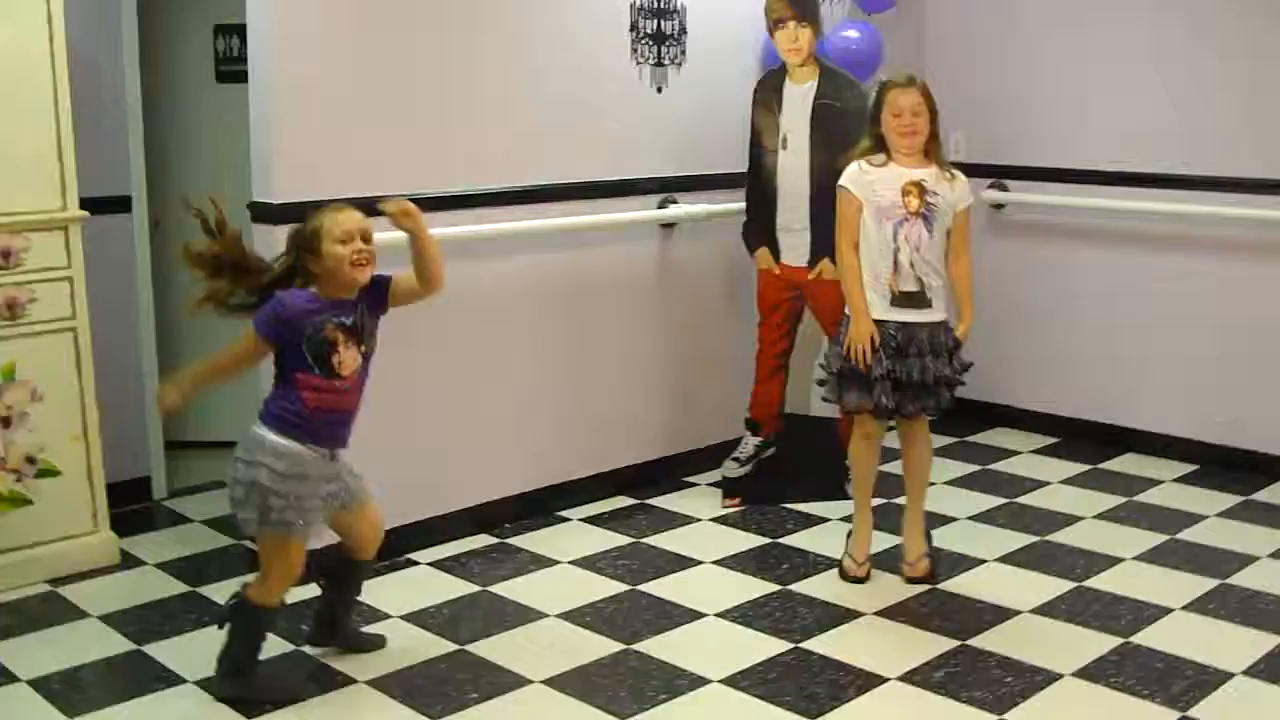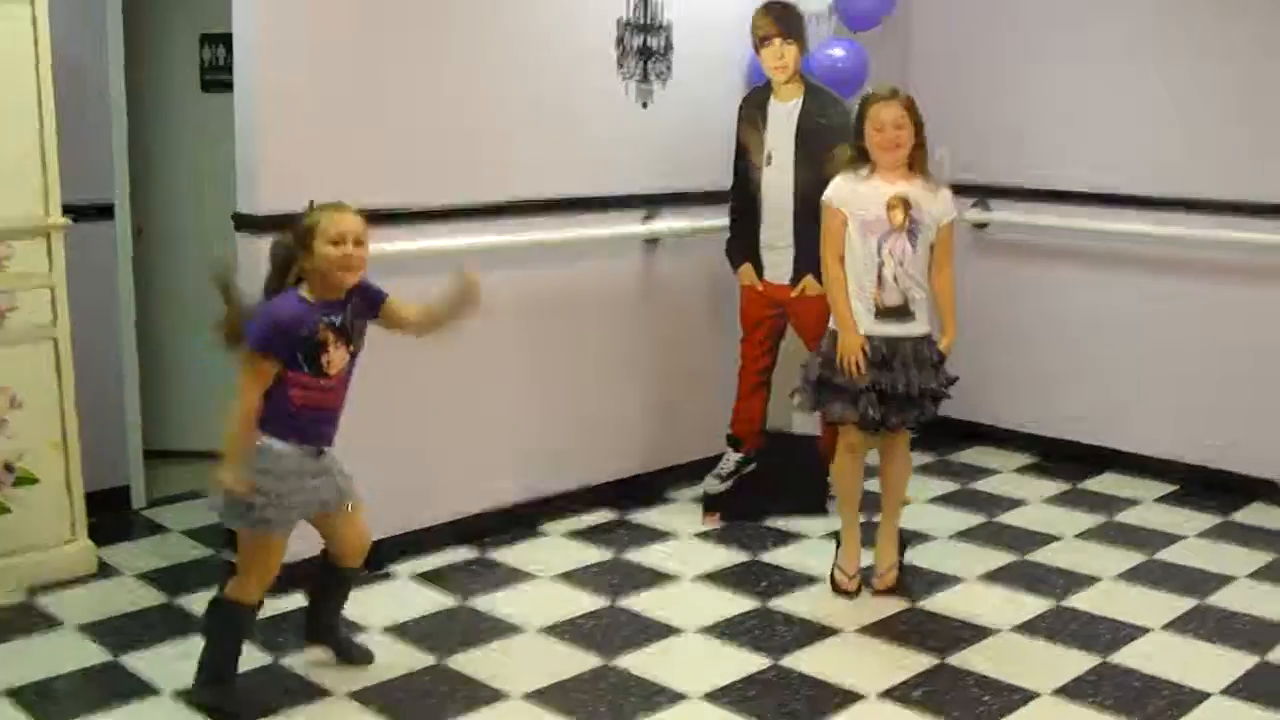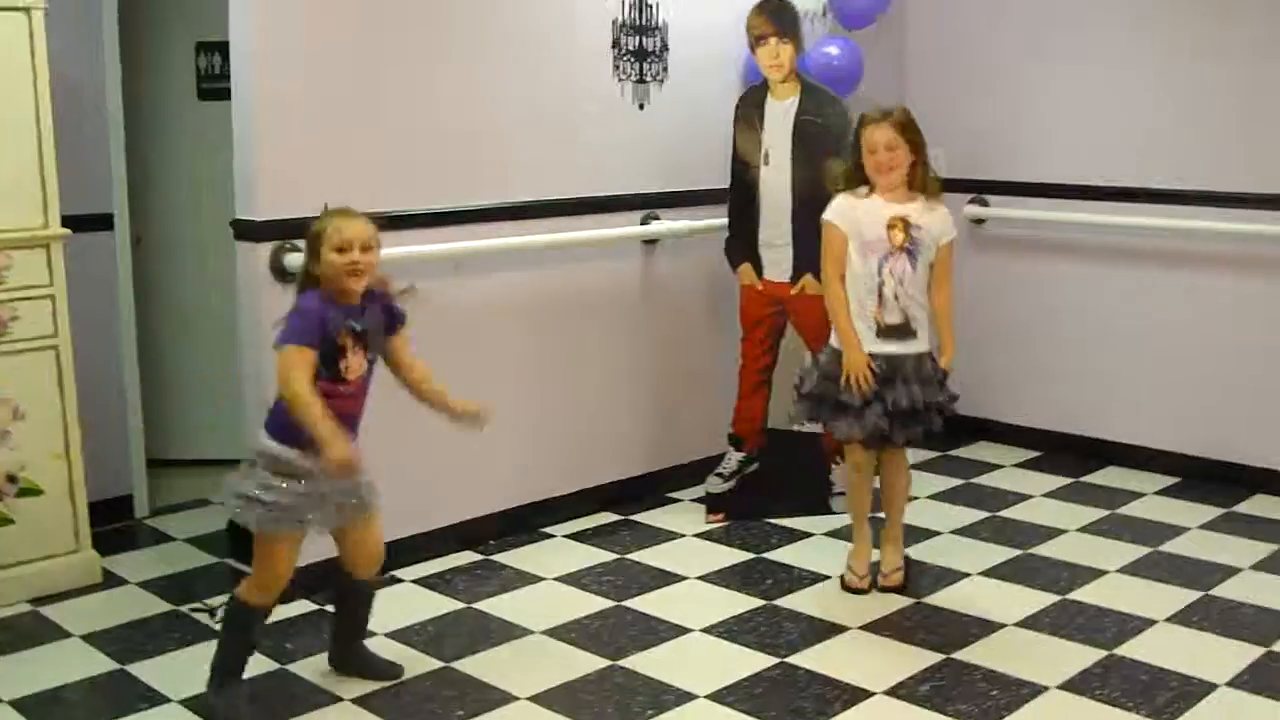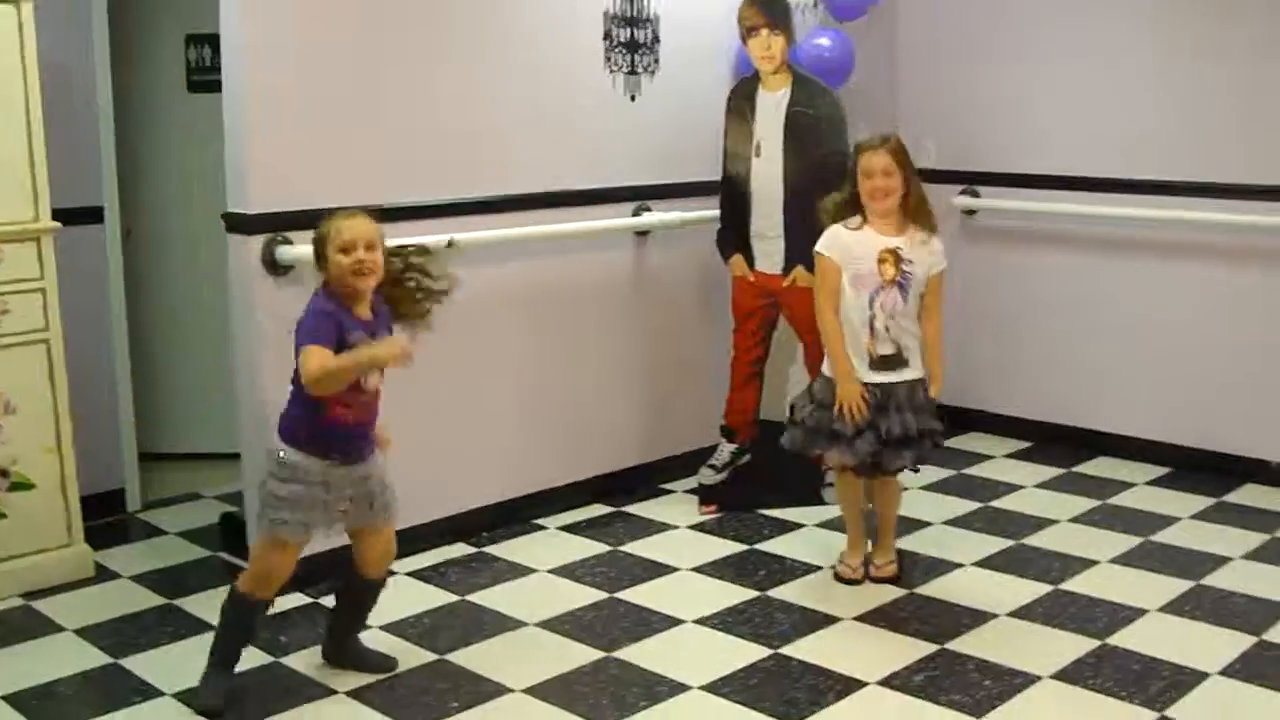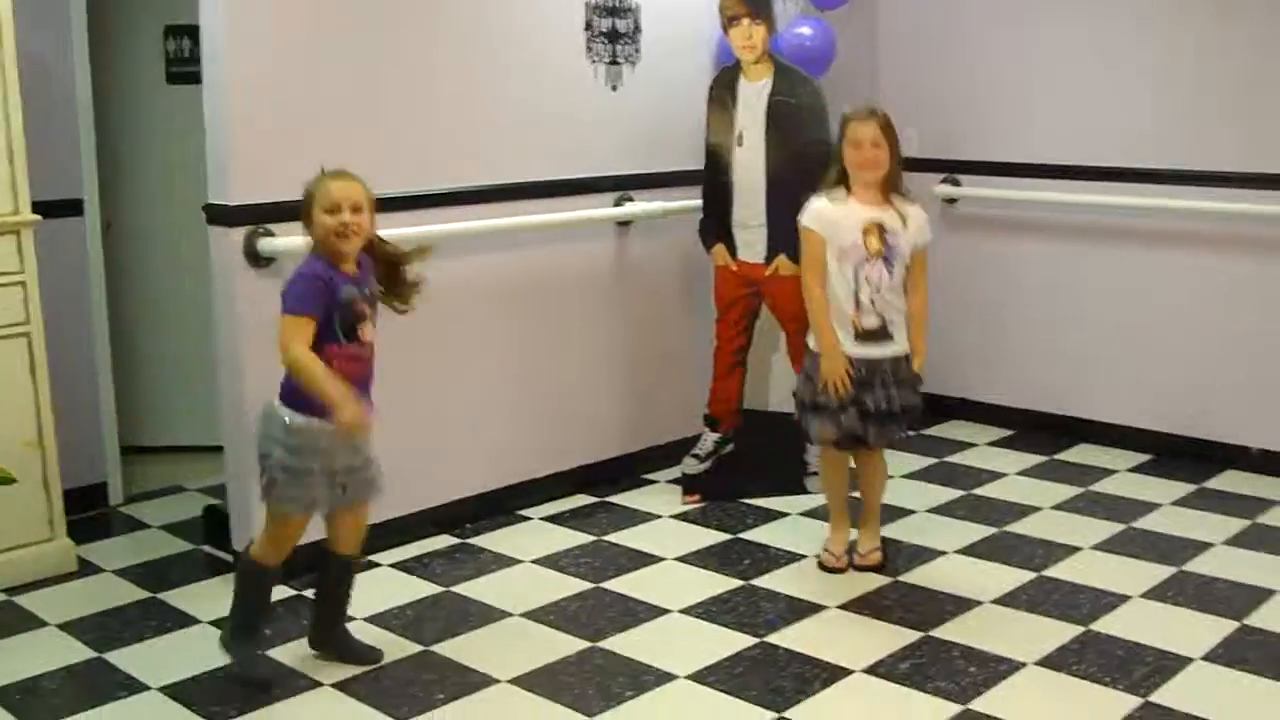
dt=0.1s
person 1, frame 1
left shoulder: (368, 293)
right shoulder: (291, 305)
left elbow: (429, 282)
right elbow: (237, 357)
left wrist: (414, 227)
right wrist: (181, 388)
left hip: (325, 452)
right hip: (284, 451)
left knee: (368, 534)
right knee: (283, 570)
left ankle: (333, 622)
right ankle: (234, 671)
person 1, frame 2
left shoulder: (360, 298)
right shoulder: (283, 313)
left elbow: (417, 320)
right elbow: (250, 390)
left wrist: (458, 299)
right wrist: (232, 463)
left hip: (314, 453)
right hip: (274, 454)
left knee: (353, 545)
right knee: (258, 573)
left ankle: (324, 627)
right ankle: (215, 677)
person 1, frame 3
left shoulder: (375, 307)
right shoulder: (308, 313)
left elbow: (406, 368)
right elbow: (292, 383)
left wrist: (452, 406)
right wrist: (326, 435)
left hip: (343, 455)
right hip: (292, 457)
left knee: (367, 554)
right knee: (271, 575)
left ankle: (348, 647)
right ankle: (223, 680)
person 1, frame 4
left shoulder: (381, 311)
right shoulder: (323, 316)
right elbow: (316, 378)
left wrist: (372, 427)
right wrist: (371, 354)
left hip: (357, 462)
right hip: (307, 461)
left knee: (378, 553)
right knee: (269, 572)
left ankle: (342, 643)
right ankle: (218, 669)
person 1, frame 5
left shoulder: (367, 273)
right shoulder: (310, 281)
right elbow: (293, 351)
right wrist: (338, 400)
left hip: (346, 426)
right hip: (306, 427)
left knee: (350, 535)
right knee: (280, 538)
left ankle: (329, 628)
right ankle: (243, 634)
person 2, frame 1
left shoulder: (845, 94)
right shoulder: (766, 90)
right elbow: (756, 170)
left wrist: (842, 253)
right wrist: (756, 241)
left hip: (827, 258)
right hip: (777, 255)
right knee: (770, 349)
left ankle: (856, 443)
right ankle: (760, 434)
person 2, frame 2
left shoulder: (830, 112)
right shoulder: (752, 106)
right elbow: (741, 186)
left wrist: (824, 270)
right wrist: (739, 256)
left hip: (810, 272)
right hip: (760, 270)
right knee: (753, 364)
left ankle: (837, 460)
right ankle: (742, 450)
person 2, frame 3
left shoulder: (827, 109)
right shoulder: (748, 106)
right elbow: (739, 186)
left wrist: (825, 267)
right wrist: (739, 255)
left hip: (810, 270)
right hip: (758, 269)
right knee: (754, 363)
left ankle: (839, 458)
right ankle: (744, 449)
person 2, frame 4
left shoulder: (819, 101)
right shoulder: (740, 98)
left elbow: (837, 187)
right elbow: (730, 177)
left wrist: (817, 259)
right wrist: (730, 247)
left hip: (802, 262)
right hip: (750, 261)
left knee: (822, 360)
right knee: (746, 355)
right ankle: (736, 440)
person 2, frame 5
left shoulder: (801, 90)
right shoulder: (722, 88)
left elbow: (819, 175)
right elbow: (713, 168)
left wrist: (798, 249)
right wrist: (712, 237)
left hip: (784, 253)
right hip: (733, 250)
left knee: (805, 351)
right knee: (729, 346)
left ankle: (816, 440)
right ankle: (719, 431)
person 3, frame 1
left shoulder: (952, 183)
right shoulder: (861, 175)
left elbow: (958, 258)
right elbow: (847, 250)
left wrist: (966, 319)
right wrist: (859, 316)
left hip: (928, 324)
right hip: (875, 324)
left knee: (916, 425)
right knee: (868, 426)
left ankle: (914, 530)
right ankle: (860, 530)
person 3, frame 2
left shoulder: (936, 197)
right shoulder: (846, 188)
left elbow: (941, 270)
right elbow: (832, 263)
left wrist: (948, 331)
right wrist: (846, 328)
left hip: (911, 337)
right hip: (858, 337)
left knee: (897, 437)
right knee: (852, 437)
left ankle: (887, 540)
right ankle: (850, 540)
person 3, frame 3
left shoulder: (934, 216)
right shoulder: (844, 209)
left elbow: (940, 291)
right elbow: (833, 284)
left wrist: (947, 349)
right wrist: (852, 349)
left hip: (911, 355)
right hip: (855, 354)
left knee: (895, 452)
right knee: (858, 447)
left ankle: (892, 548)
right ankle: (861, 543)
person 3, frame 4
left shoulder: (927, 244)
right shoulder: (838, 238)
left elbow: (930, 317)
right elbow: (826, 312)
left wrist: (935, 377)
right wrist: (845, 376)
left hip: (903, 380)
right hip: (849, 378)
left knee: (885, 473)
right knee: (848, 467)
left ankle: (884, 550)
right ankle: (855, 547)
person 3, frame 5
left shoulder: (910, 217)
right shoulder: (821, 212)
left elbow: (916, 291)
right elbow: (812, 284)
left wrist: (918, 351)
right wrist: (829, 350)
left hip: (887, 353)
right hip: (836, 353)
left knee: (872, 449)
right knee: (833, 446)
left ankle: (869, 533)
right ankle: (839, 531)
